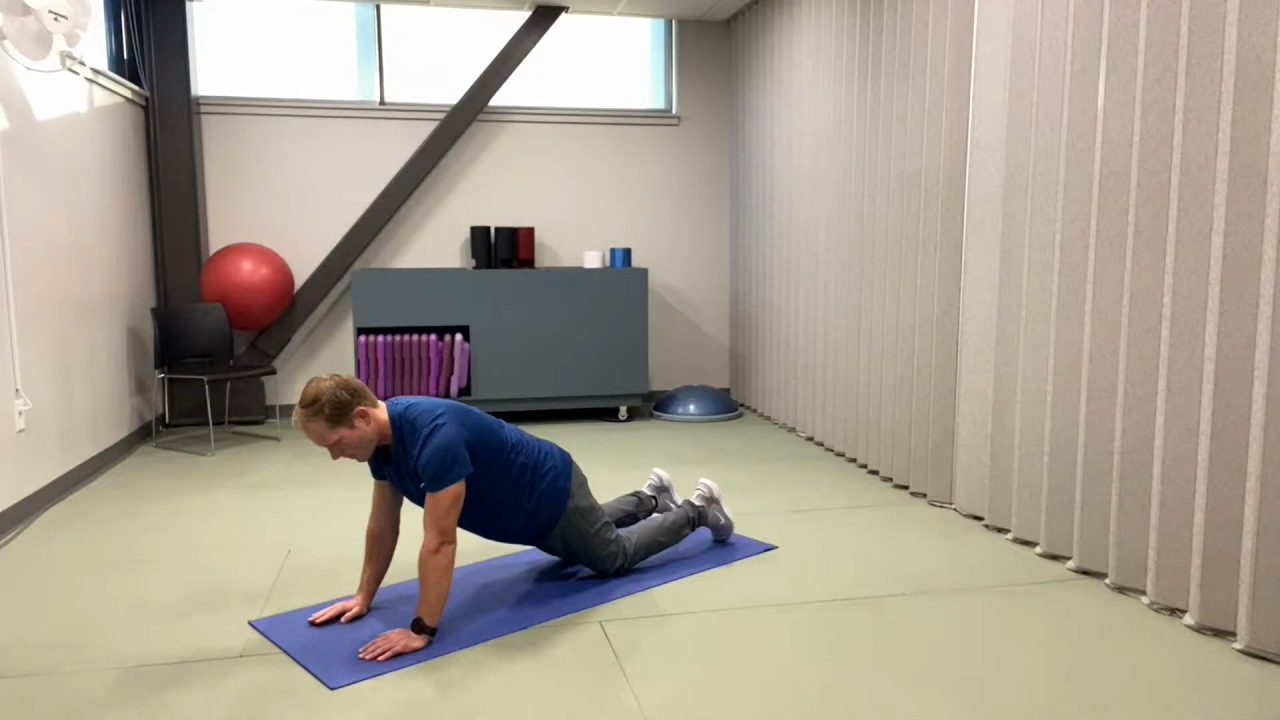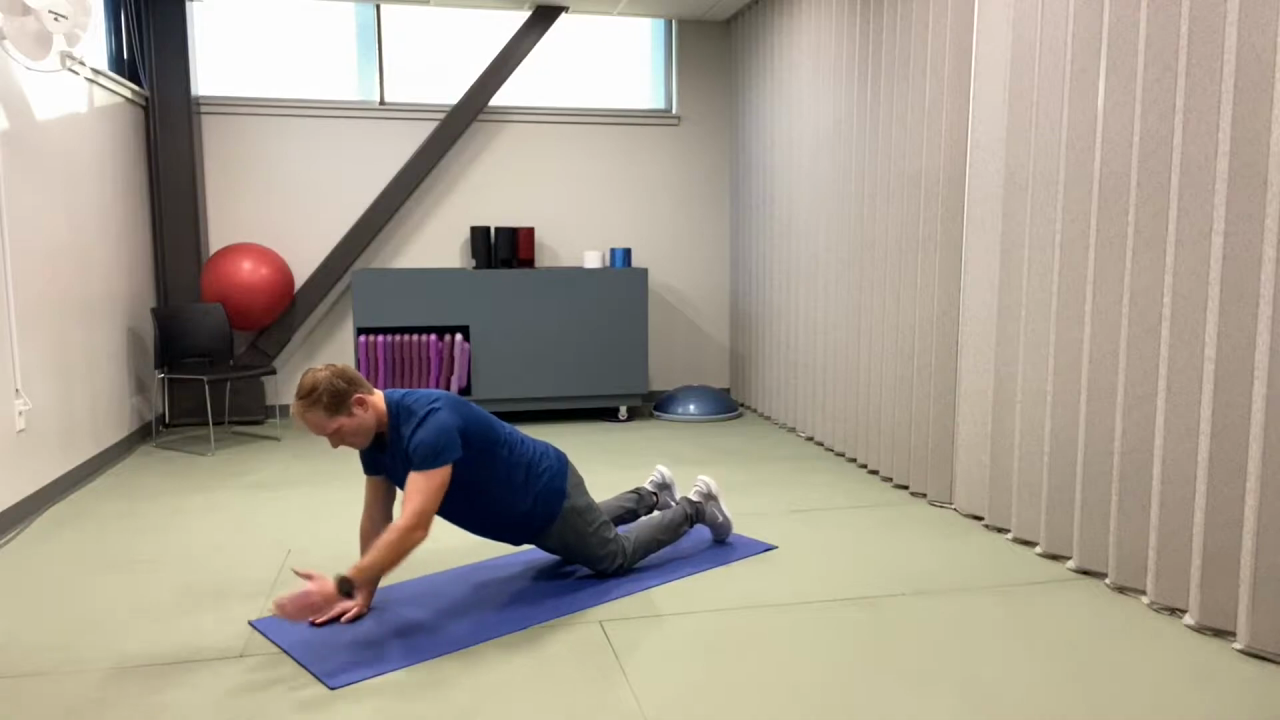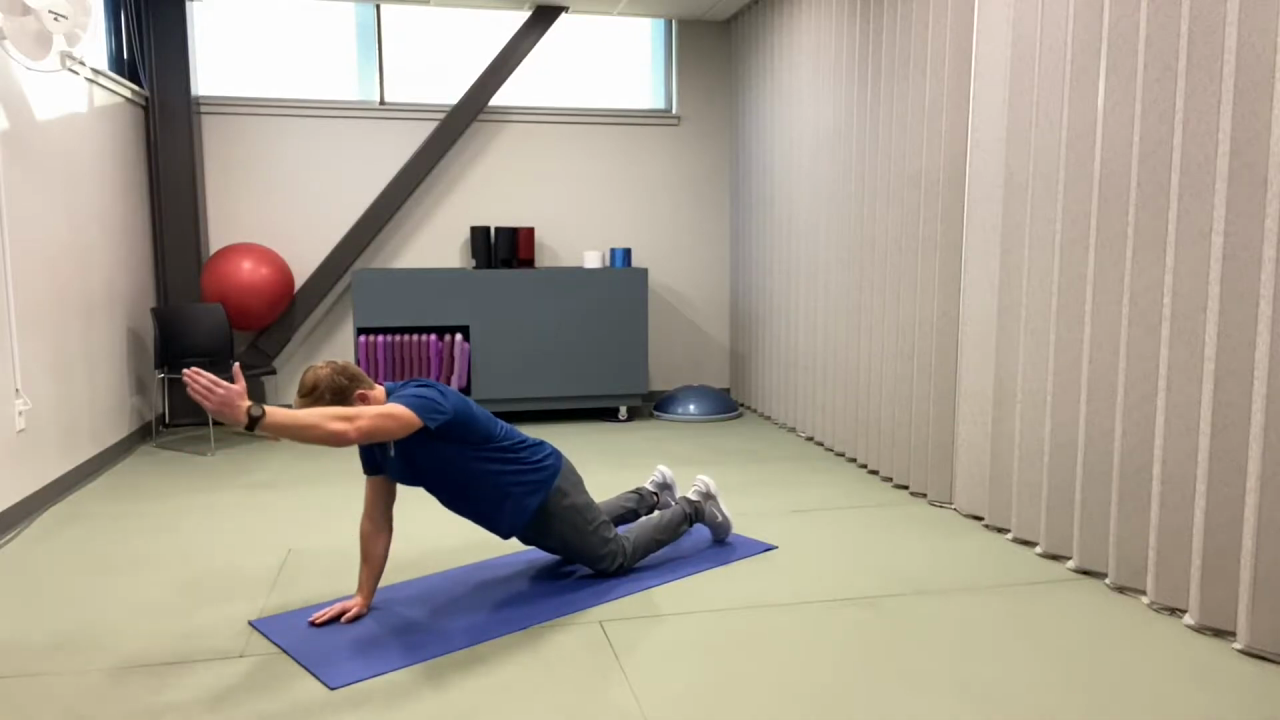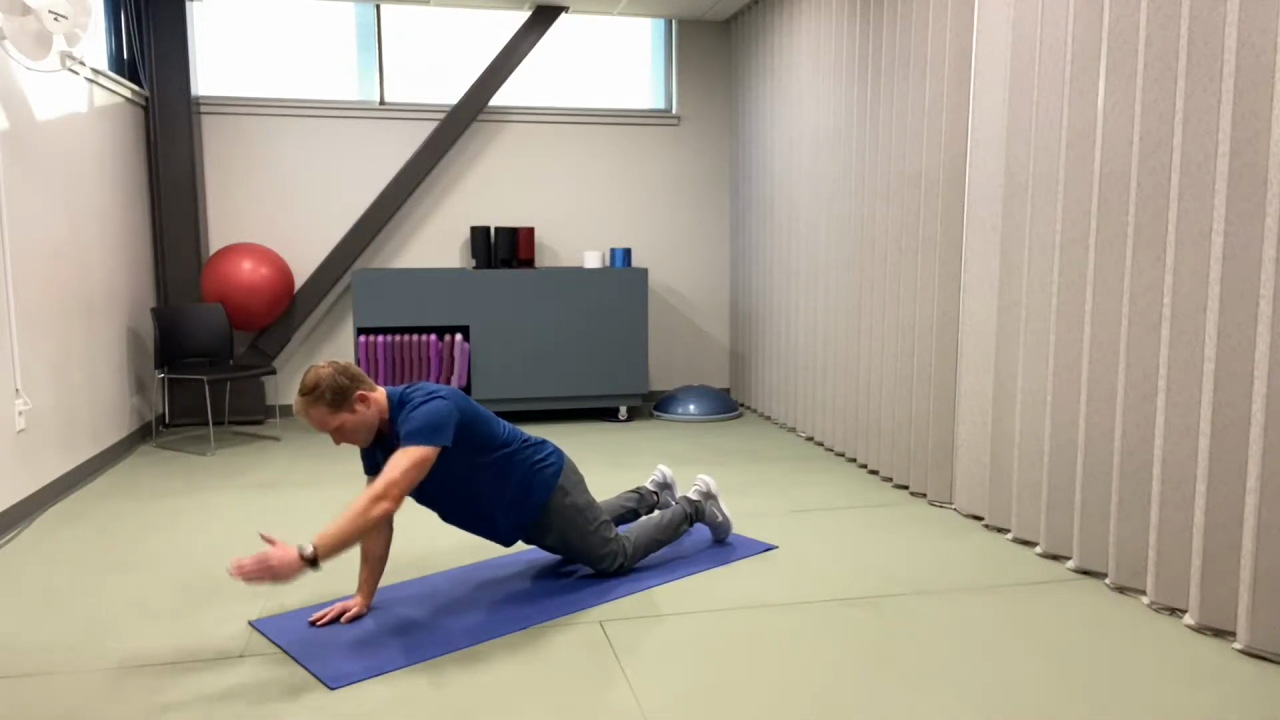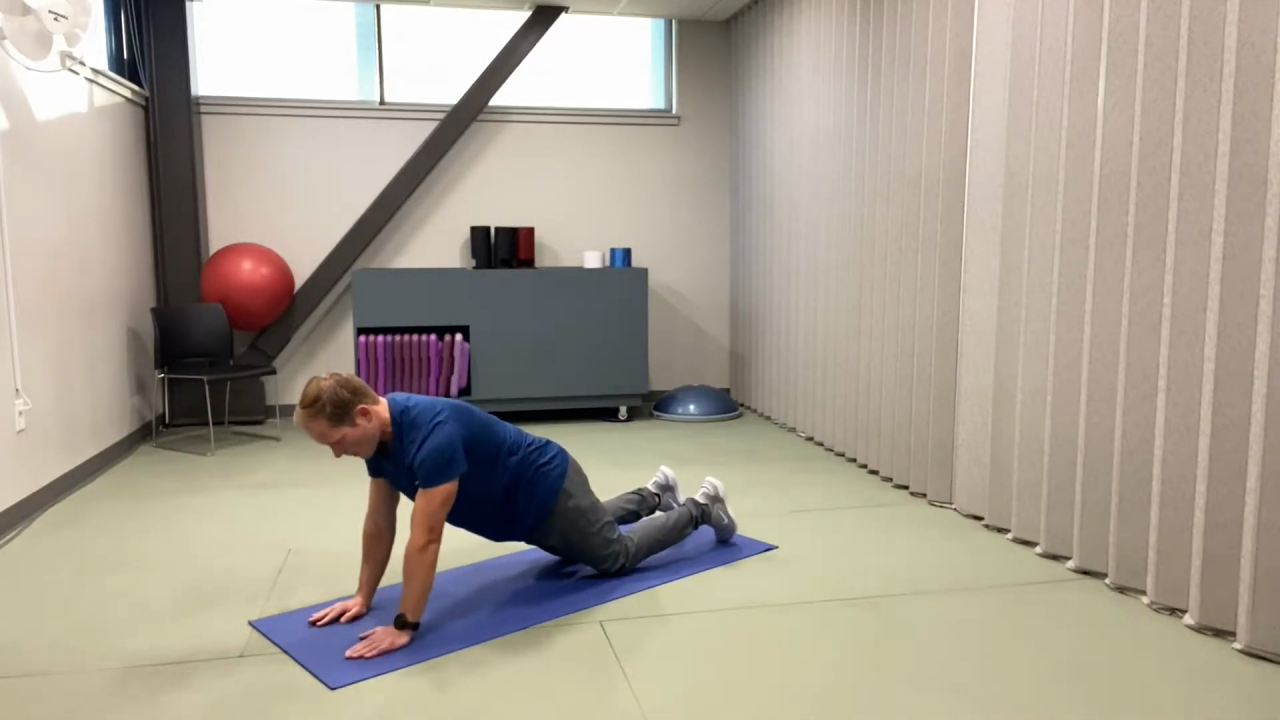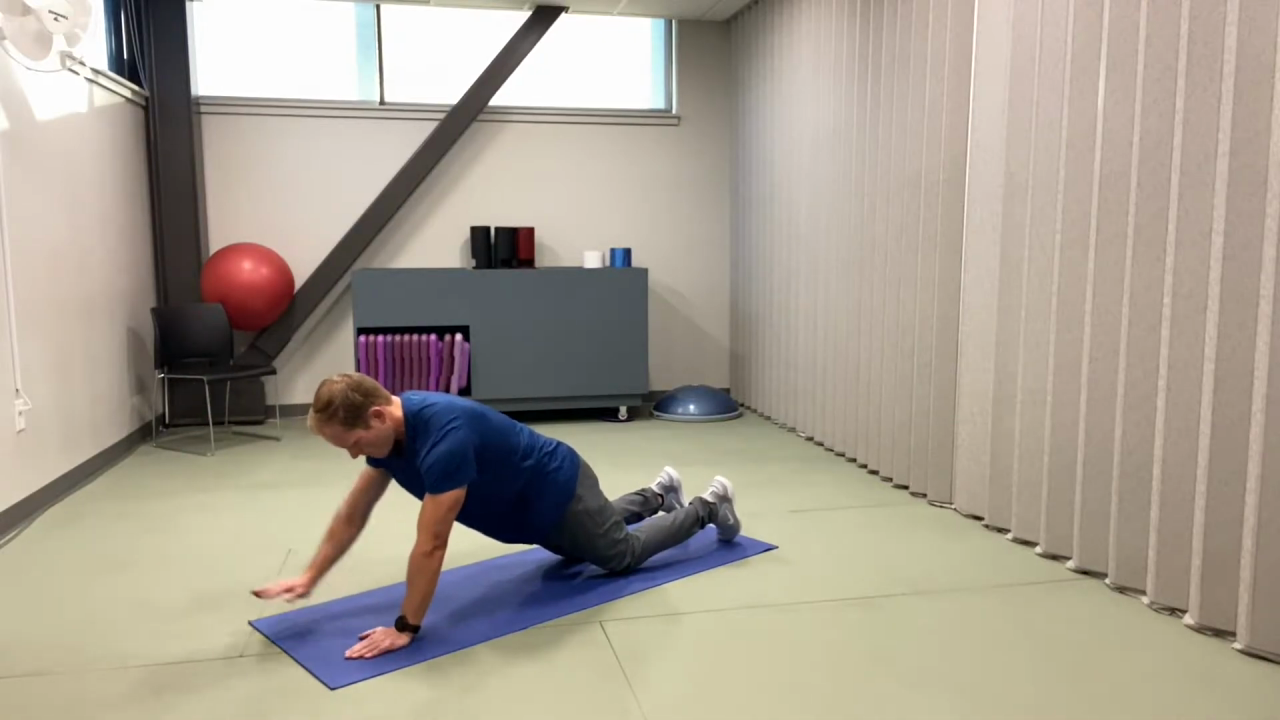
dt=0.5s
person 1, frame 1
left shoulder: (433, 436)
right shoulder: (381, 433)
left elbow: (439, 543)
right elbow: (383, 524)
left wrist: (422, 630)
right wrist: (364, 596)
left hip: (551, 491)
right hip: (522, 506)
left knee: (615, 558)
right knee: (573, 553)
left ankle: (699, 509)
right ankle: (650, 498)
person 1, frame 2
left shoulder: (429, 424)
right shoulder: (373, 429)
left elbow: (412, 526)
right elbow: (376, 518)
left wrist: (343, 586)
right wrist: (360, 593)
left hip: (548, 494)
right hip: (523, 508)
left knee: (614, 557)
right knee: (586, 537)
left ankle: (696, 506)
right ankle: (652, 494)
person 1, frame 3
left shoulder: (423, 399)
right shoulder: (379, 432)
left elbow: (345, 428)
right elbow: (376, 520)
left wrist: (251, 414)
right wrist: (364, 595)
left hip: (543, 489)
right hip: (520, 505)
left knee: (612, 556)
right knee: (576, 548)
left ankle: (692, 506)
right ankle: (650, 495)
person 1, frame 4
left shoulder: (427, 411)
right shoulder: (373, 433)
left elbow: (383, 500)
right elbow: (378, 517)
left wrist: (307, 555)
right wrist: (364, 594)
left hip: (544, 489)
right hip: (518, 509)
left knee: (613, 556)
right knee: (582, 538)
left ankle: (694, 506)
right ankle: (651, 495)
person 1, frame 5
left shoulder: (432, 433)
right shoulder: (379, 432)
left elbow: (424, 540)
right elbow: (378, 523)
left wrist: (404, 626)
right wrist: (363, 595)
left hip: (548, 488)
right hip: (520, 503)
left knee: (616, 556)
right knee: (574, 550)
left ankle: (702, 507)
right ankle: (655, 494)
person 1, frame 6
left shoulder: (444, 437)
right shoulder: (382, 425)
left elbow: (430, 545)
right elbow: (354, 511)
left wrist: (404, 628)
right wrist: (310, 577)
left hip: (558, 488)
right hip: (530, 504)
left knee: (622, 555)
right knee: (577, 551)
left ankle: (708, 506)
right ankle: (657, 494)
